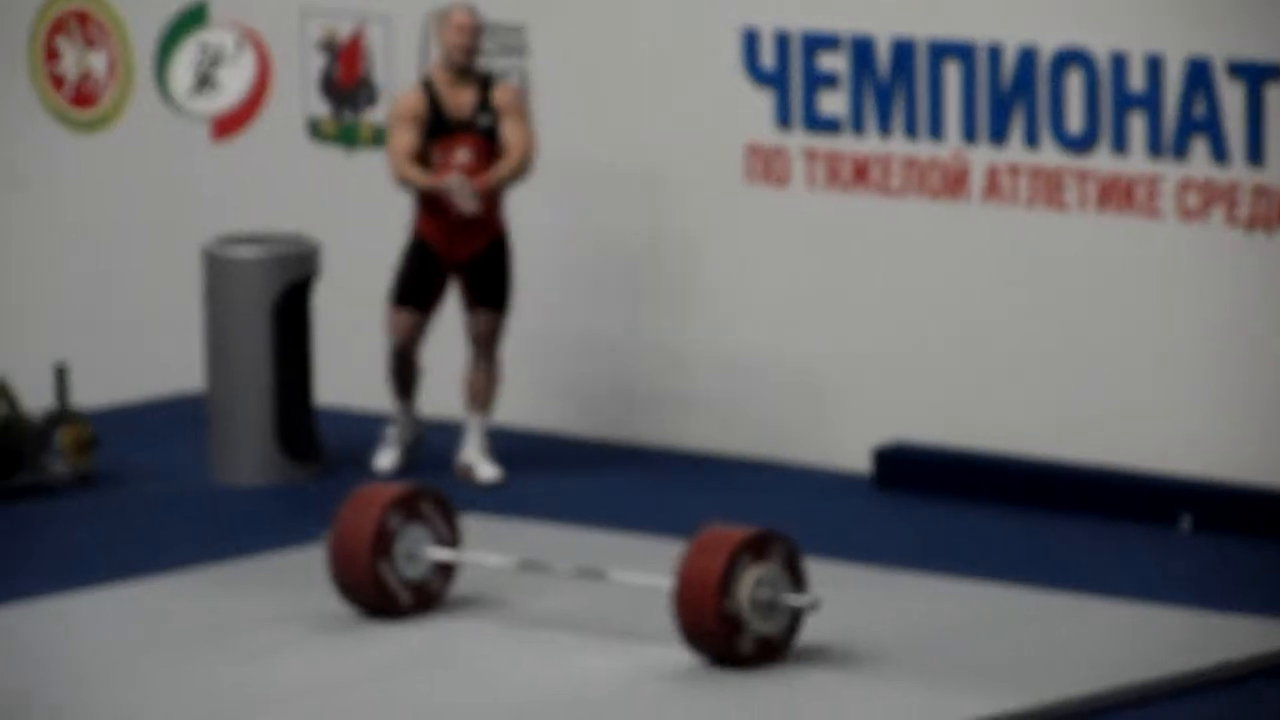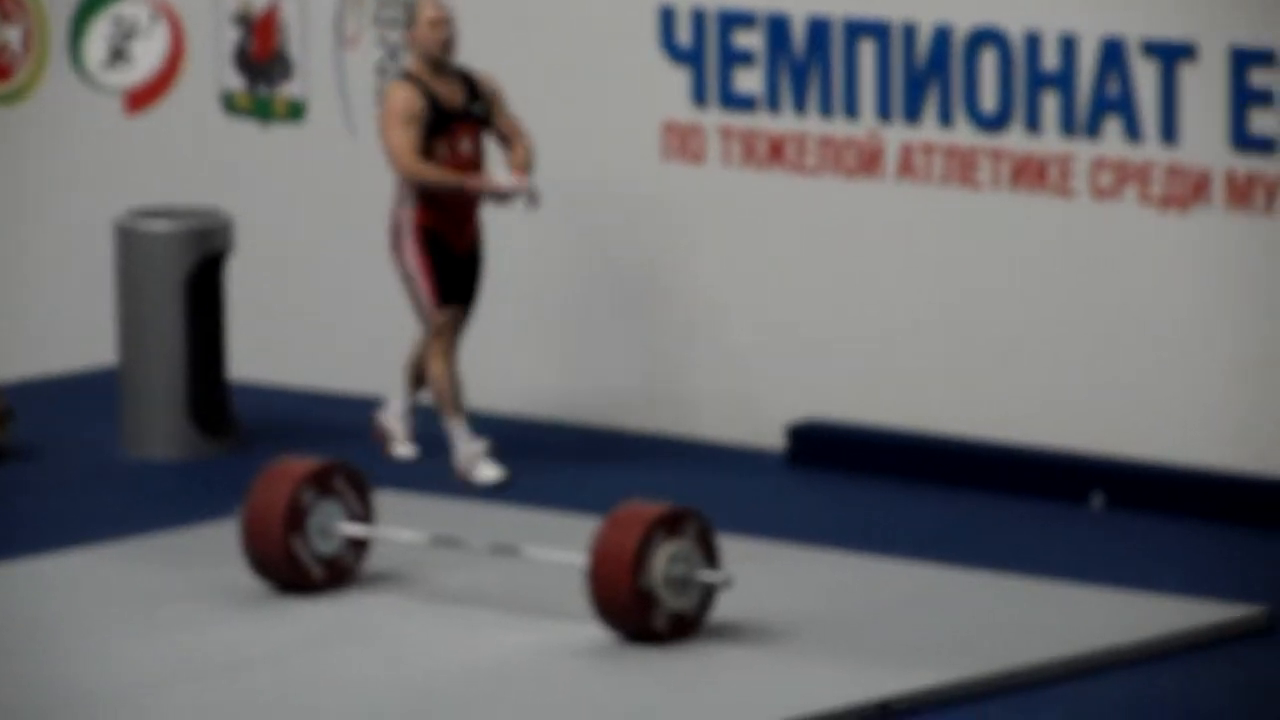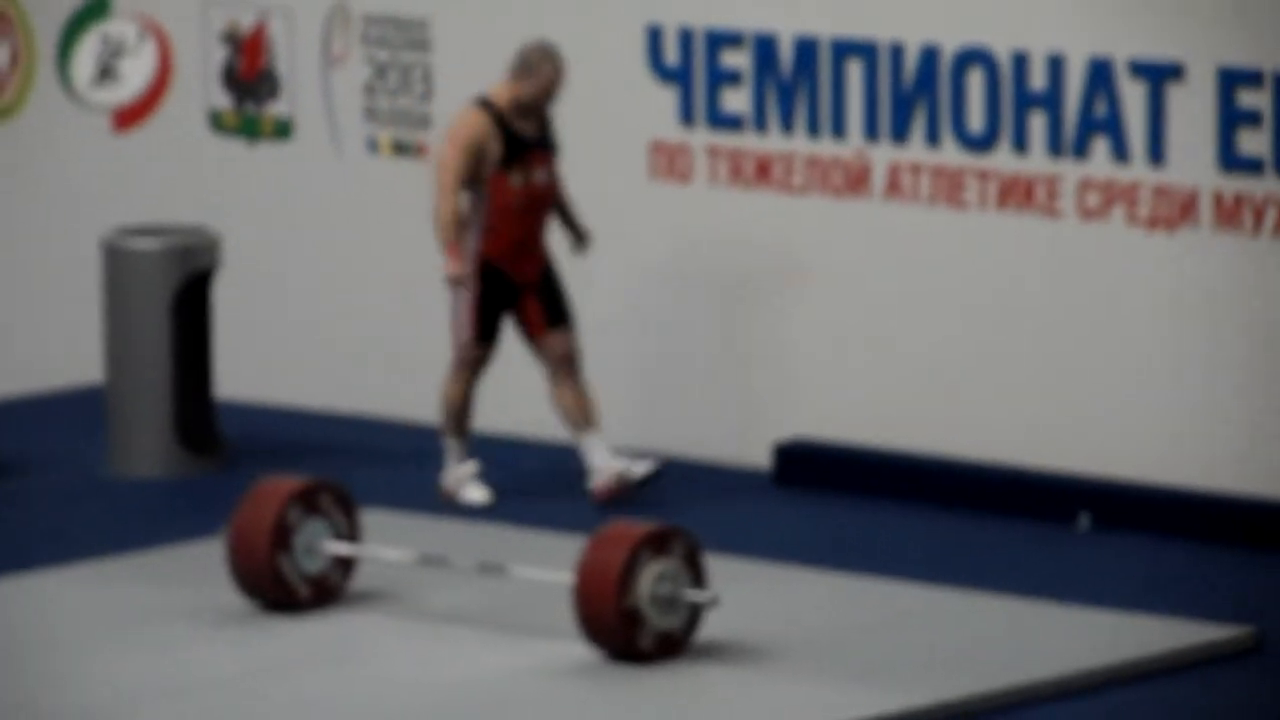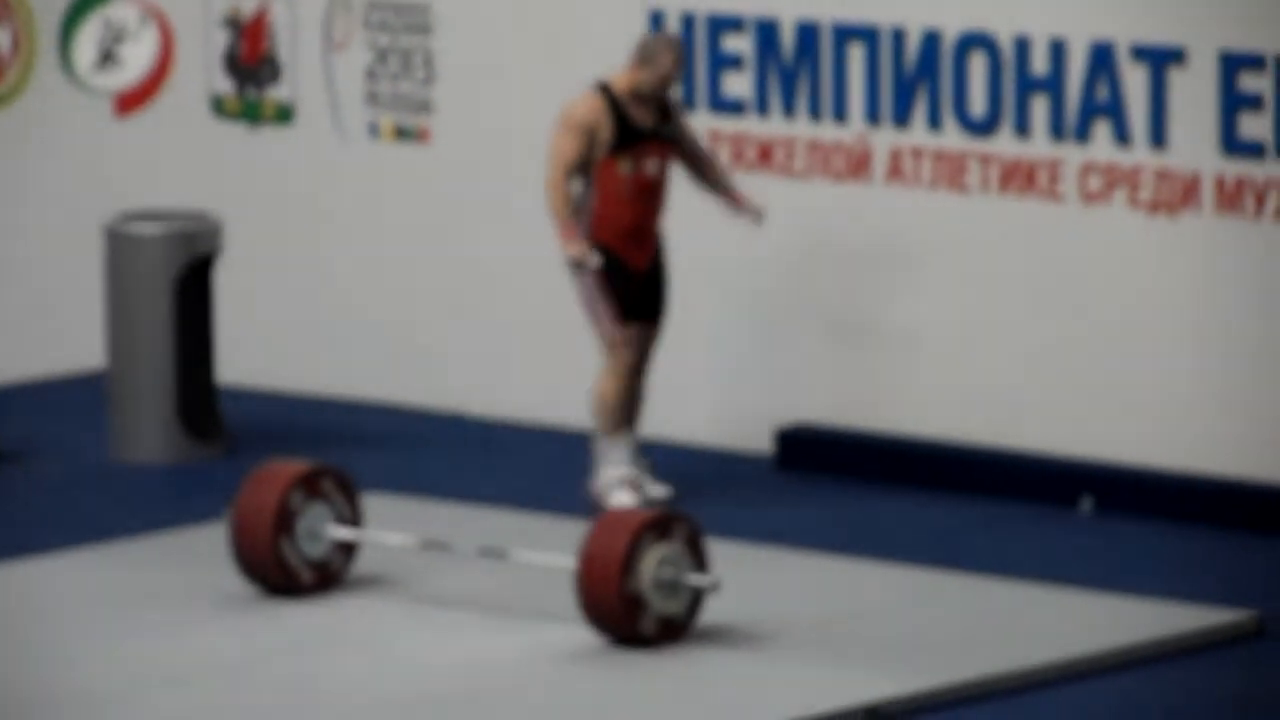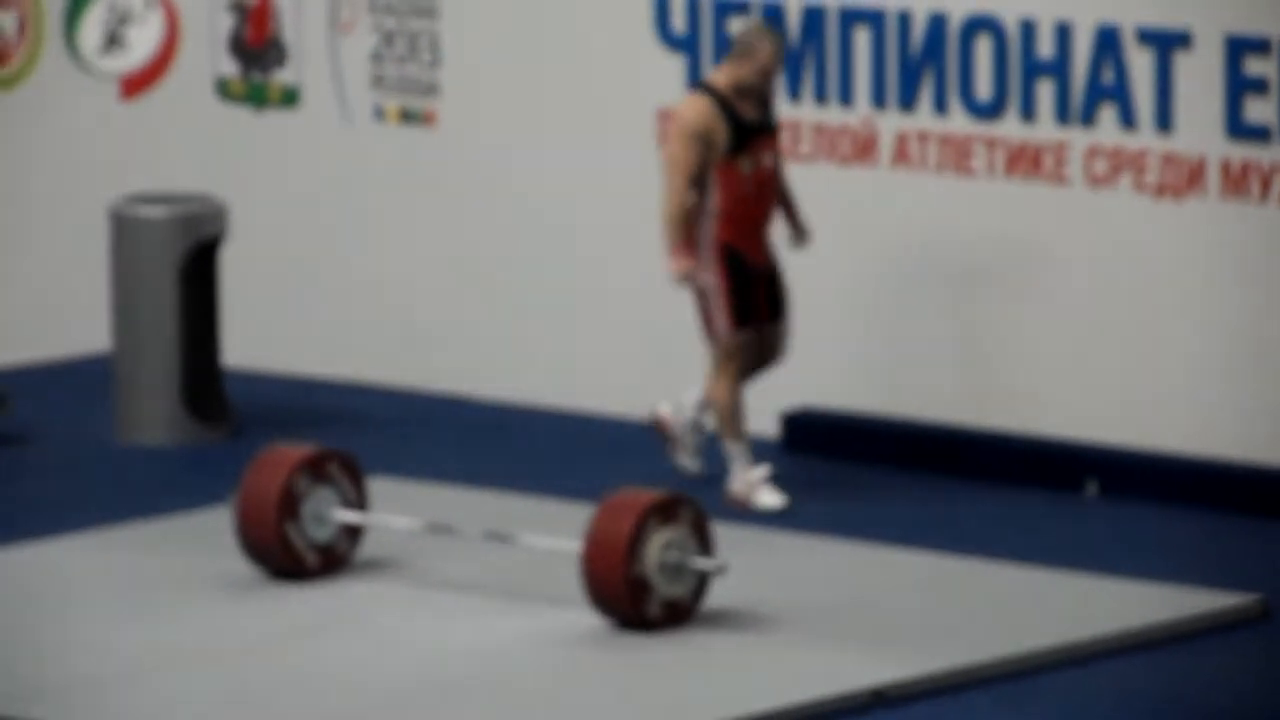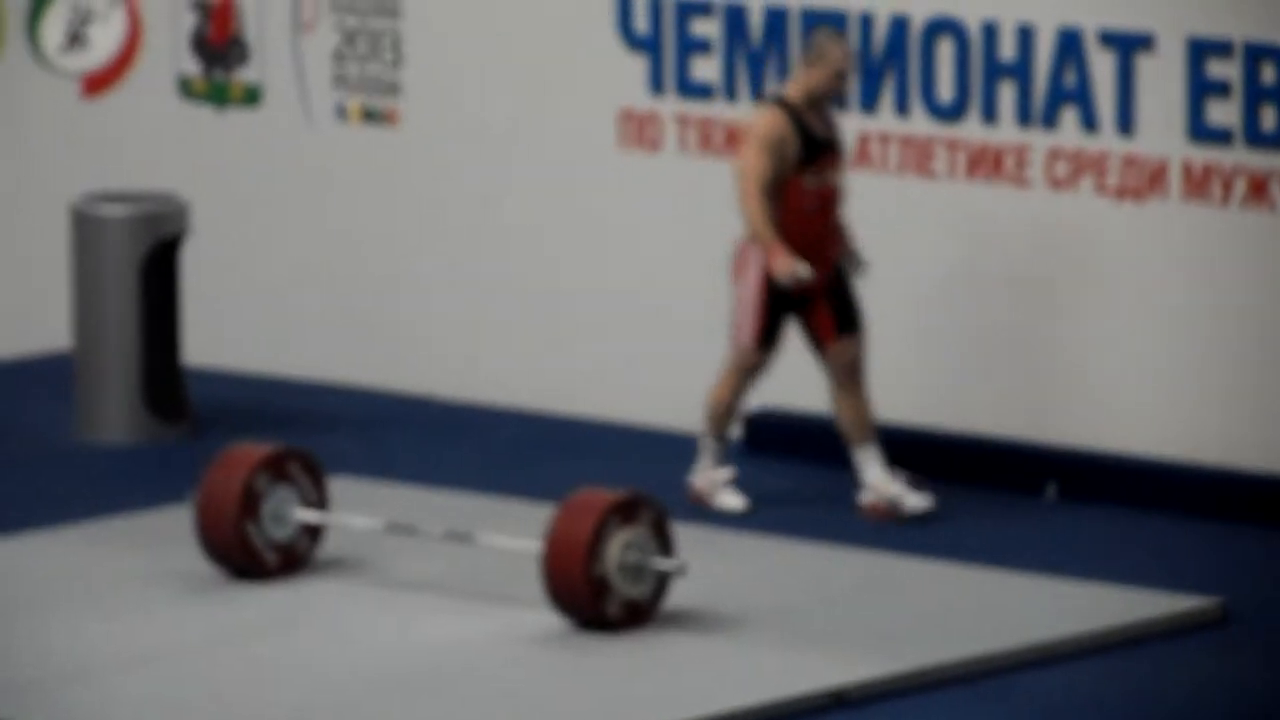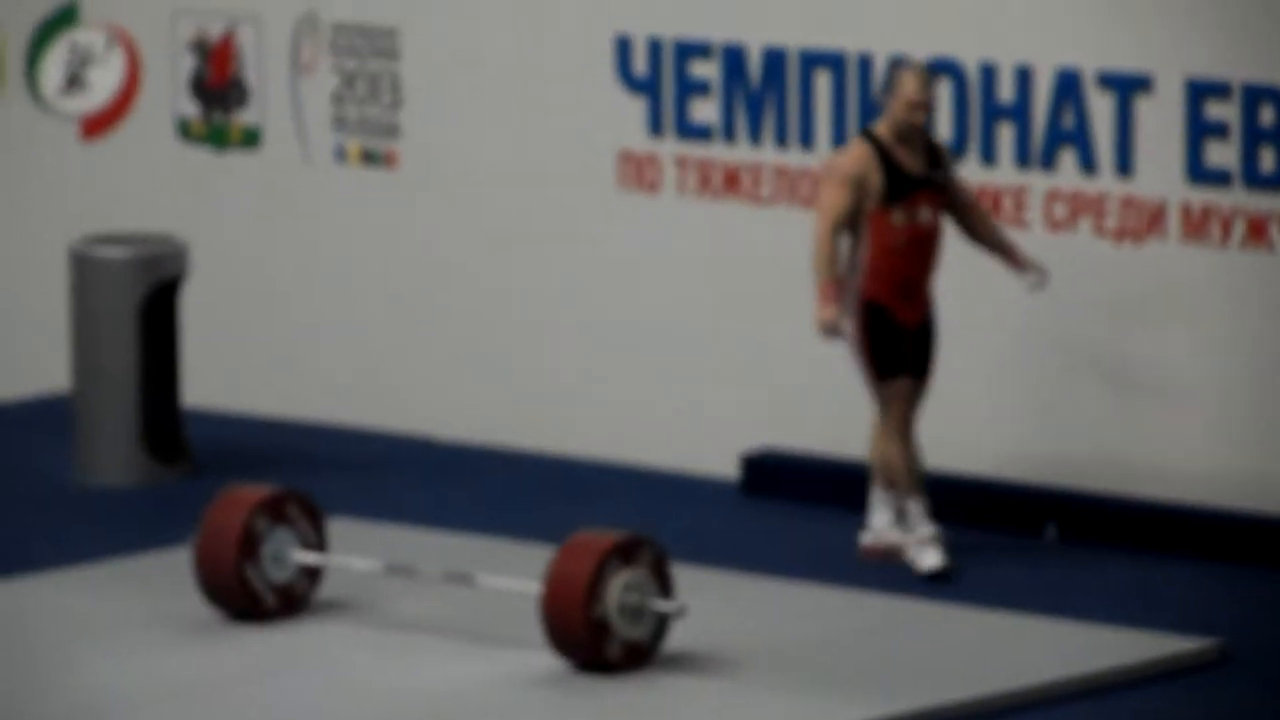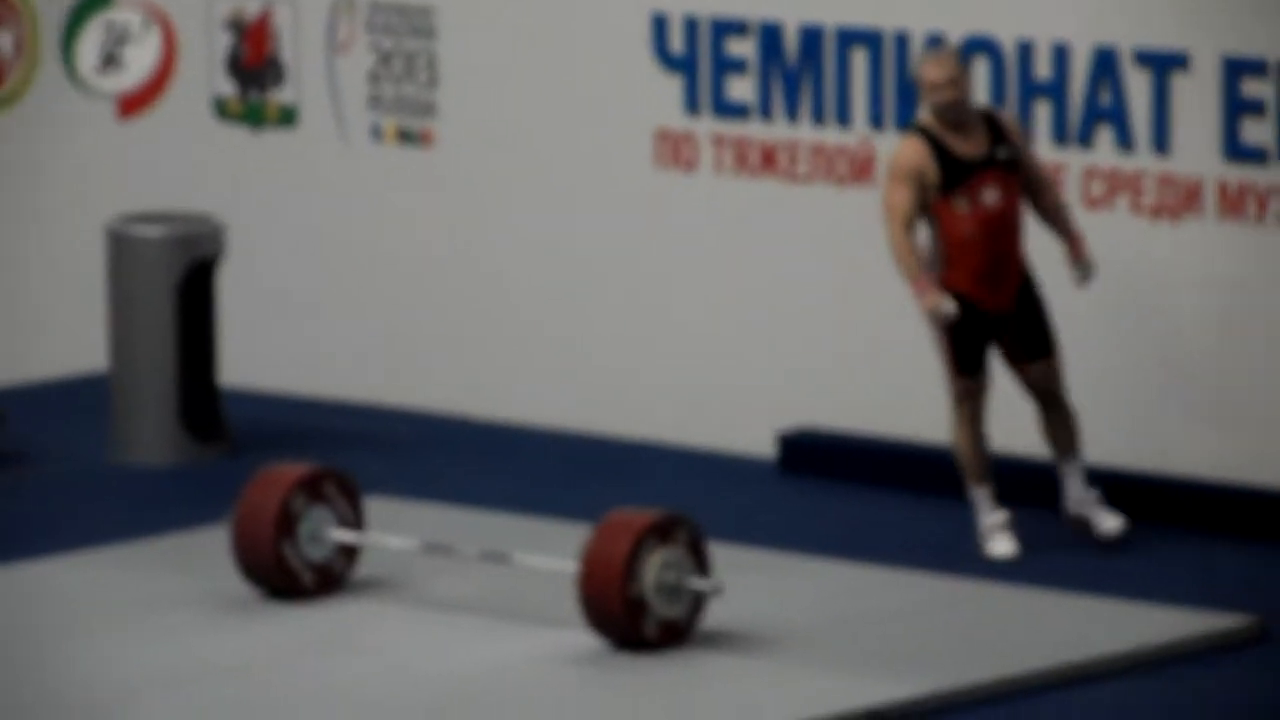
dt=0.5s
person 1, frame 1
left shoulder: (503, 96)
right shoulder: (412, 102)
left elbow: (520, 156)
right elbow: (402, 168)
left wrist: (478, 186)
right wrist: (444, 185)
left hip: (487, 236)
right hip: (432, 236)
left knee: (486, 340)
right knee: (401, 338)
left ankle: (475, 446)
right ankle: (401, 424)
person 1, frame 2
left shoulder: (479, 86)
right shoulder: (403, 97)
left elbow: (516, 139)
right elbow: (410, 168)
left wrist: (518, 177)
right wrist: (476, 185)
left hip: (465, 227)
right hip: (420, 228)
left knee: (444, 333)
right knee: (443, 333)
left ankle: (394, 414)
right ankle: (465, 449)
person 1, frame 3
left shoulder: (540, 119)
right shoulder: (475, 124)
right elbow: (447, 191)
left wrist: (572, 223)
right wrist: (452, 253)
left hip: (531, 258)
right hip: (486, 262)
left knee: (564, 357)
right knee: (470, 362)
left ankle: (603, 469)
right ankle: (456, 469)
person 1, frame 4
left shoulder: (664, 110)
right shoulder: (589, 110)
left elbow: (696, 157)
right elbow: (558, 176)
left wrist: (736, 199)
right wrist: (570, 237)
left hip: (645, 247)
right hip: (601, 249)
left knee: (638, 354)
right knee: (621, 354)
left ankle: (628, 467)
right ankle: (613, 468)
person 1, frame 5
left shoulder: (759, 100)
right shoulder: (697, 112)
right elbow: (678, 187)
left wrist: (792, 215)
right wrist: (679, 254)
left hip: (755, 243)
right hip: (716, 249)
left knee: (769, 346)
right knee: (732, 354)
left ankle: (681, 414)
right ankle: (741, 473)
person 1, frame 6
left shoulder: (824, 118)
right shoulder: (770, 123)
right elbow: (752, 195)
left wrist: (843, 242)
right wrist: (778, 254)
left hip: (821, 265)
right hip: (770, 265)
left knee: (848, 369)
right knee: (744, 367)
left ankle: (876, 485)
right ankle: (706, 470)
person 1, frame 7
left shoulder: (934, 155)
right shoulder: (858, 159)
left elbow: (968, 213)
right elbow: (827, 230)
left wrist: (1016, 258)
right wrist: (826, 298)
left hip: (915, 301)
right hip: (869, 302)
left knee: (900, 414)
right knee: (896, 411)
left ankle: (882, 526)
right ankle: (923, 530)
person 1, frame 8
left shoulder: (1002, 128)
right shoulder: (913, 153)
left elbow: (1038, 186)
right elbow: (899, 228)
left wrist: (1073, 242)
right wrist: (923, 289)
left hip: (1011, 281)
right hip: (957, 291)
left knee: (1049, 387)
right knee: (969, 403)
left ankle: (1077, 497)
right ankle: (989, 518)
